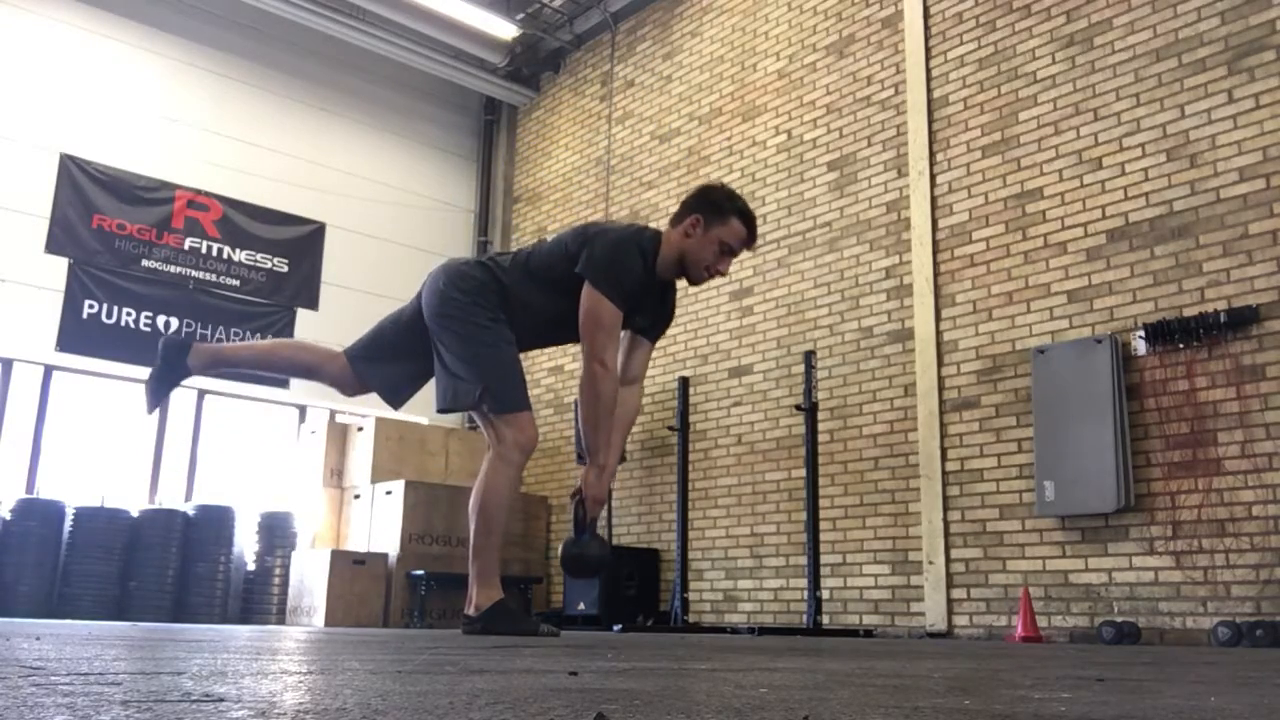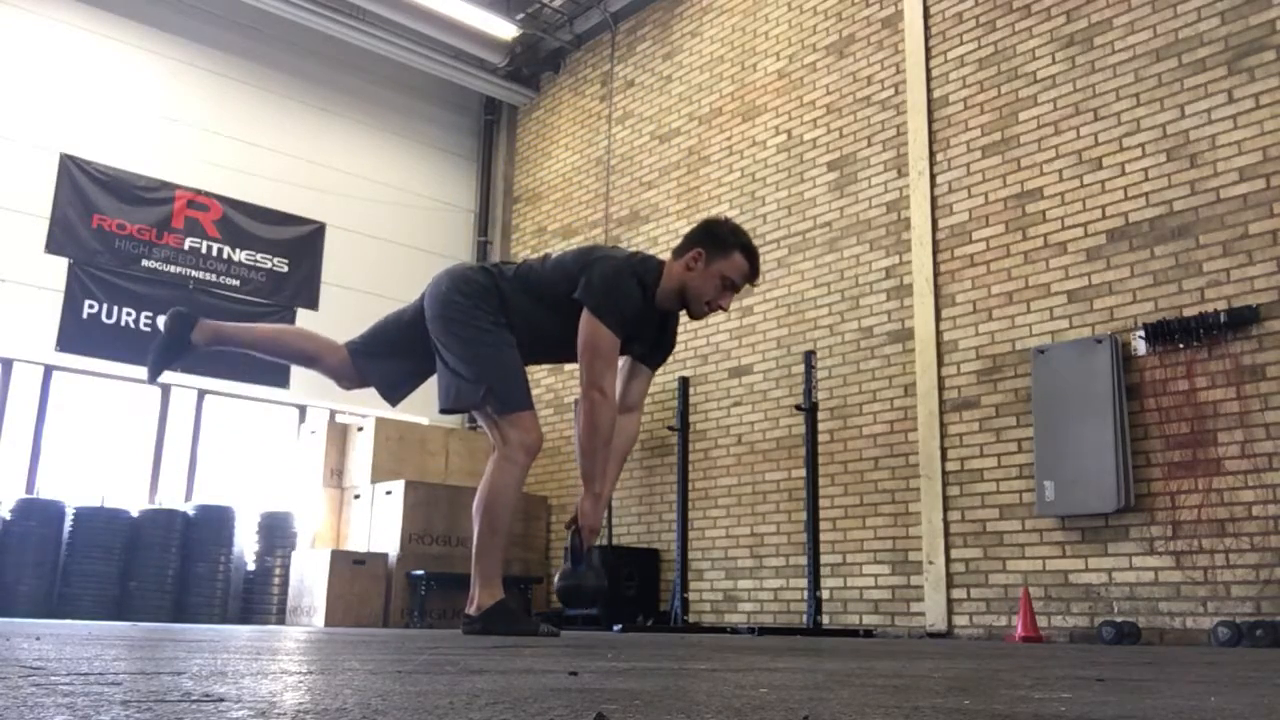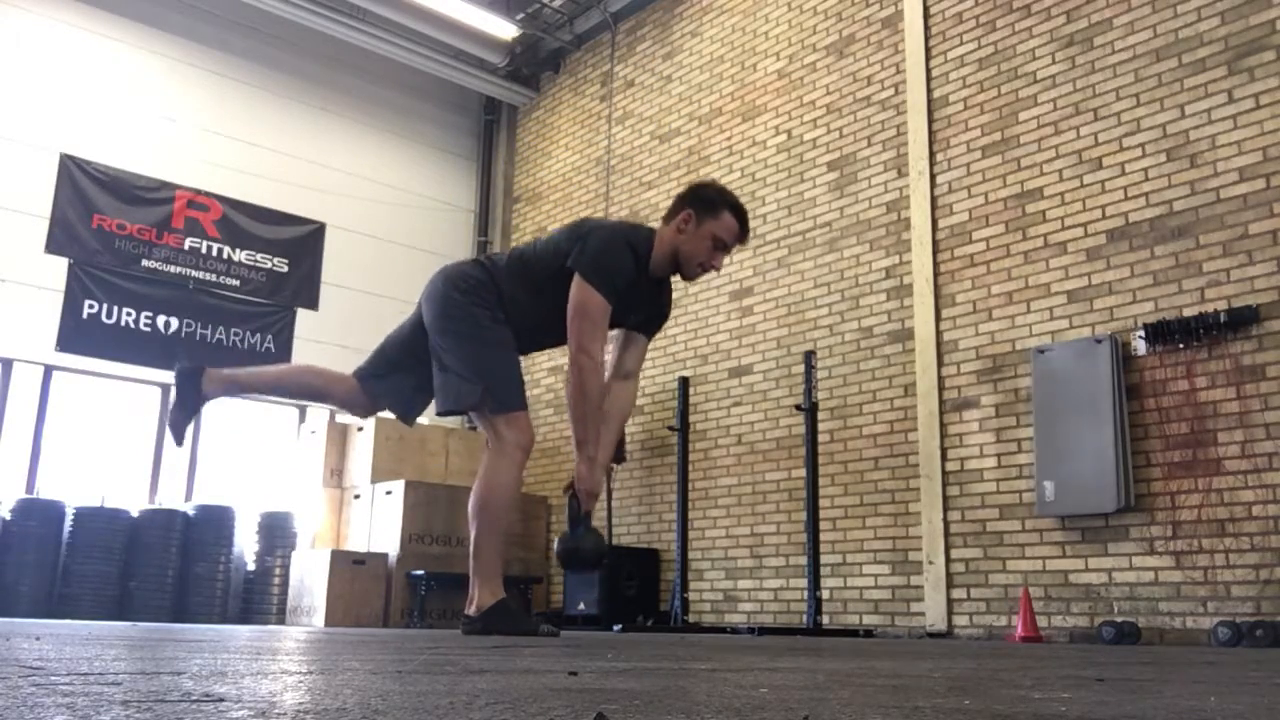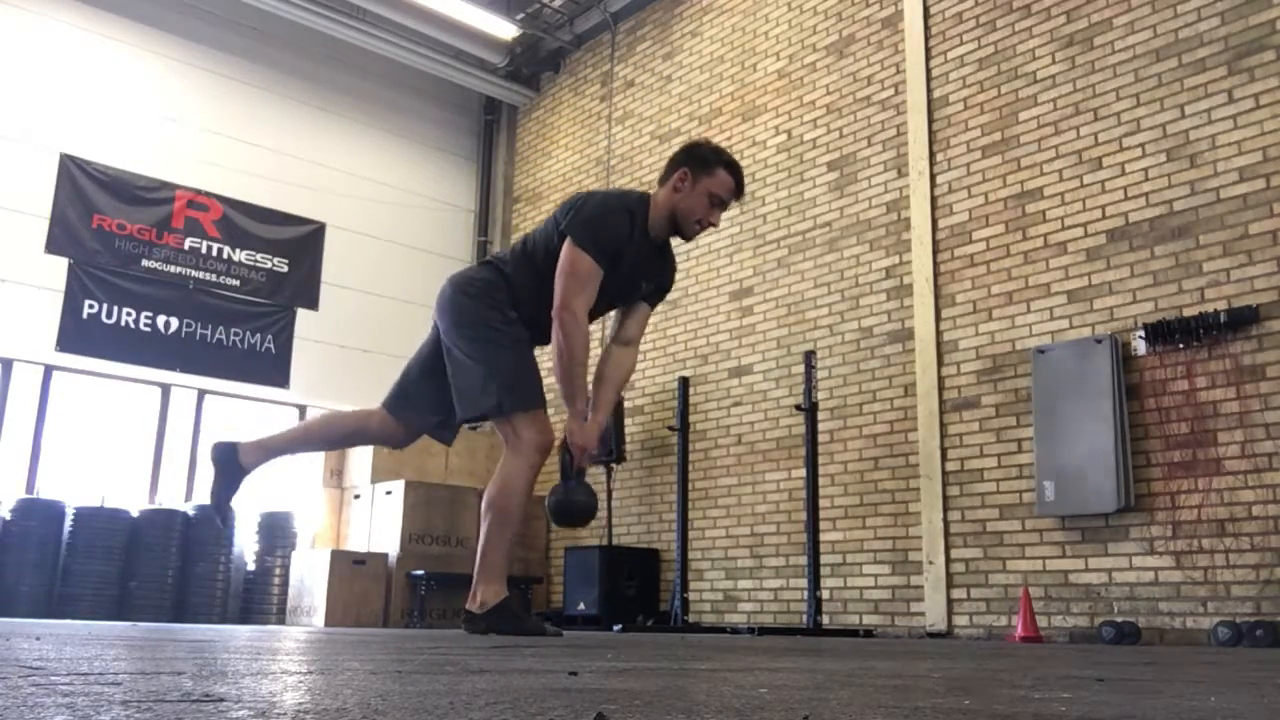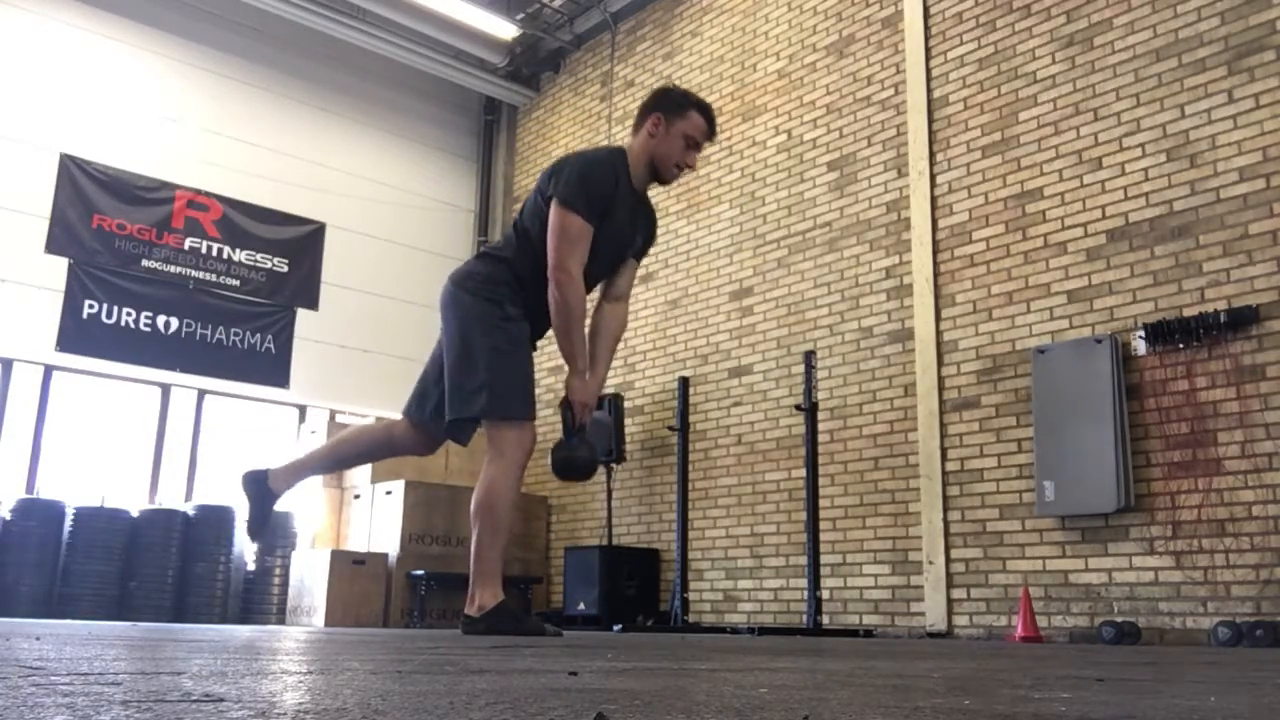
dt=0.4s
person 1, frame 1
left shoulder: (659, 298)
right shoulder: (621, 252)
left elbow: (628, 385)
right elbow: (597, 367)
left wrist: (607, 467)
right wrist: (595, 467)
left hip: (456, 302)
right hip: (465, 295)
left knee: (344, 374)
right knee: (515, 437)
left ankle: (193, 355)
right ankle: (484, 602)
person 1, frame 2
left shoulder: (660, 326)
right shoulder: (620, 280)
left elbow: (627, 412)
right elbow: (596, 395)
left wrist: (603, 498)
right wrist: (590, 496)
left hip: (455, 306)
right hip: (467, 299)
left knee: (343, 367)
right knee: (520, 439)
left ankle: (198, 331)
right ankle: (485, 604)
person 1, frame 3
left shoulder: (655, 297)
right shoulder: (612, 247)
left elbow: (621, 381)
right elbow: (584, 358)
left wrist: (598, 465)
right wrist: (584, 460)
left hip: (461, 309)
right hip: (466, 298)
left knee: (358, 395)
right knee: (512, 440)
left ankle: (208, 384)
right ankle: (485, 602)
person 1, frame 4
left shoulder: (659, 266)
right shoulder: (607, 213)
left elbow: (624, 345)
right elbow: (567, 316)
left wrist: (595, 425)
right wrist: (578, 417)
left hip: (488, 319)
right hip: (480, 303)
left knee: (394, 427)
right knee: (531, 439)
left ankle: (244, 454)
right ankle: (487, 602)
person 1, frame 5
left shoulder: (642, 216)
right shoulder: (590, 171)
left elbow: (614, 301)
right elbow: (562, 275)
left wrist: (595, 380)
right wrist: (577, 374)
left hip: (503, 313)
right hip: (487, 299)
left knee: (420, 432)
right knee: (512, 444)
left ankle: (276, 480)
right ankle: (484, 605)
